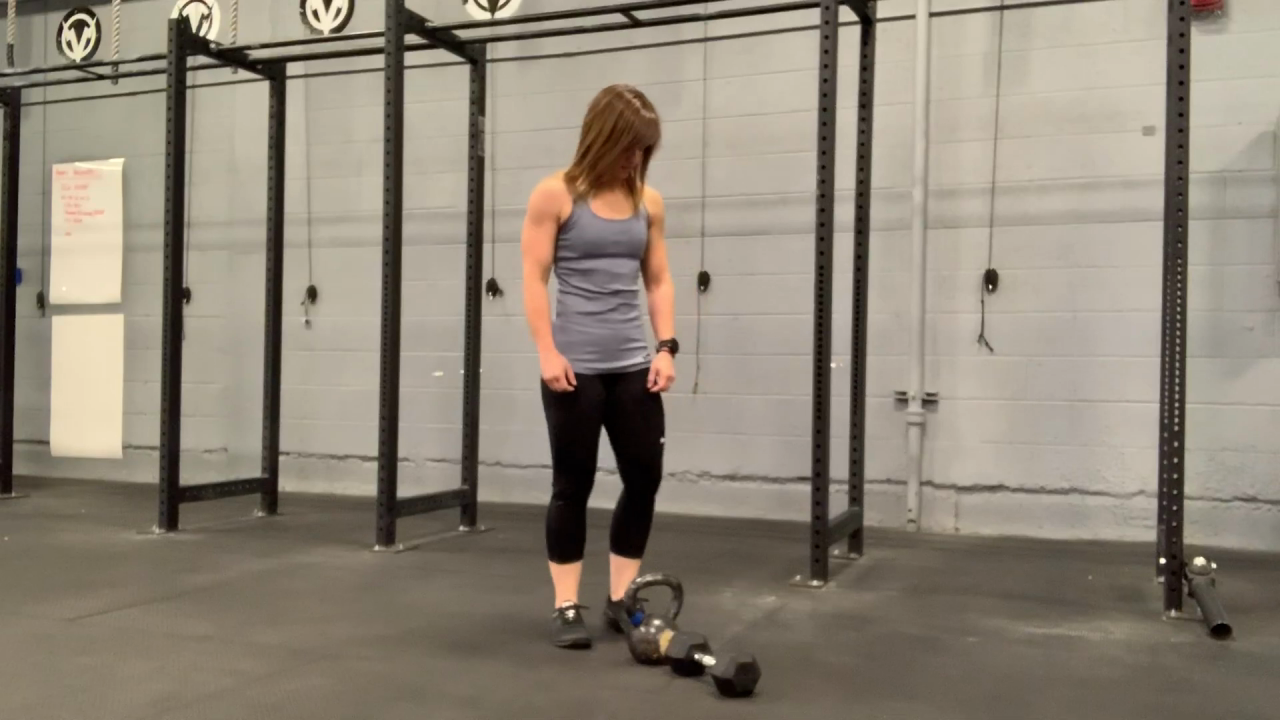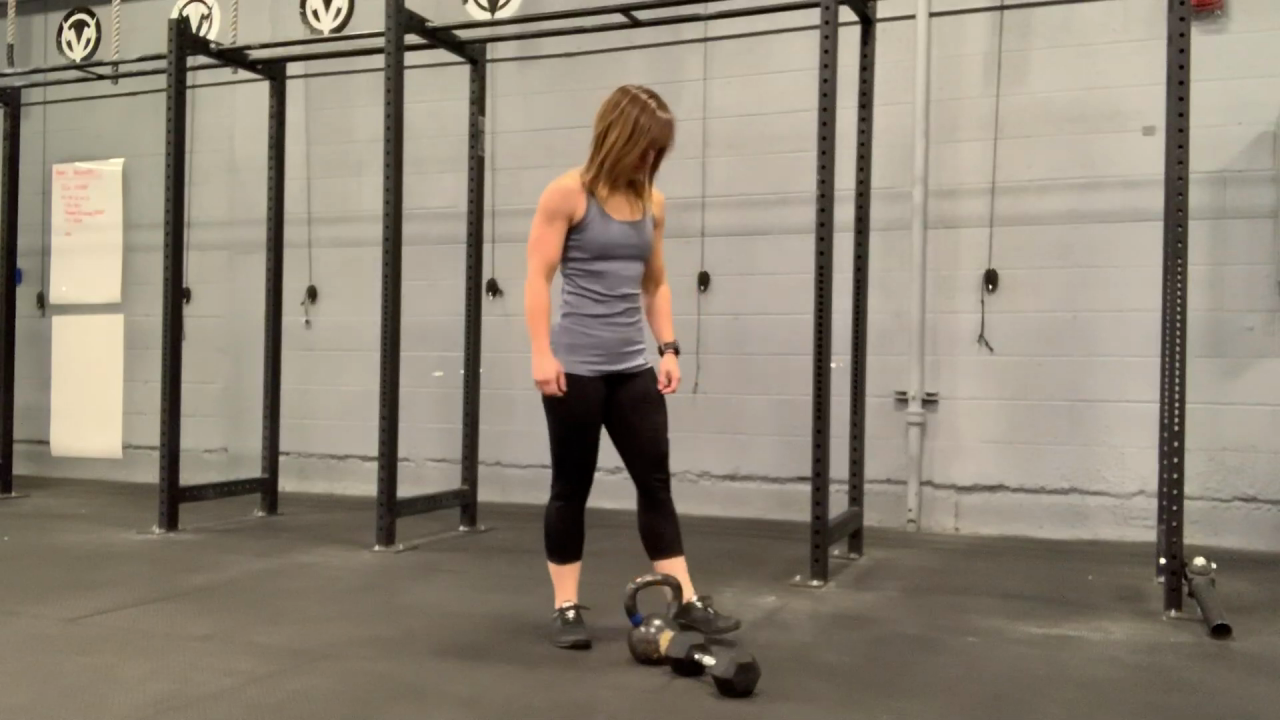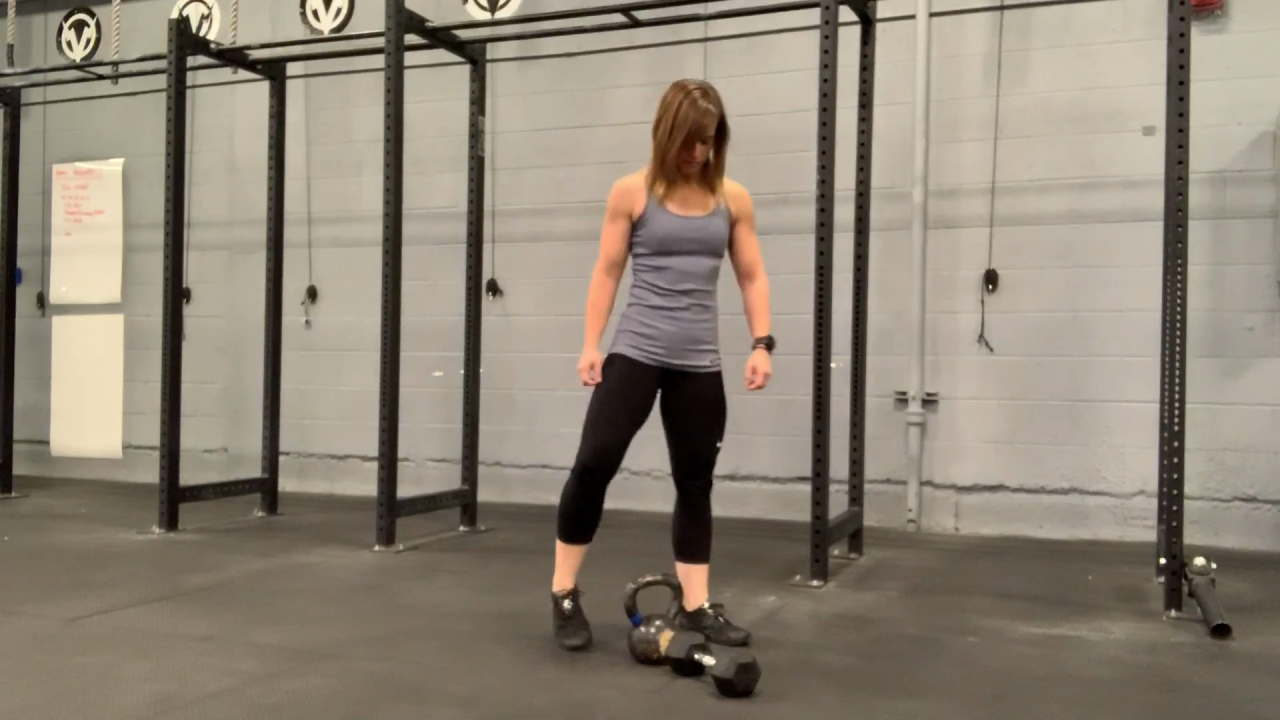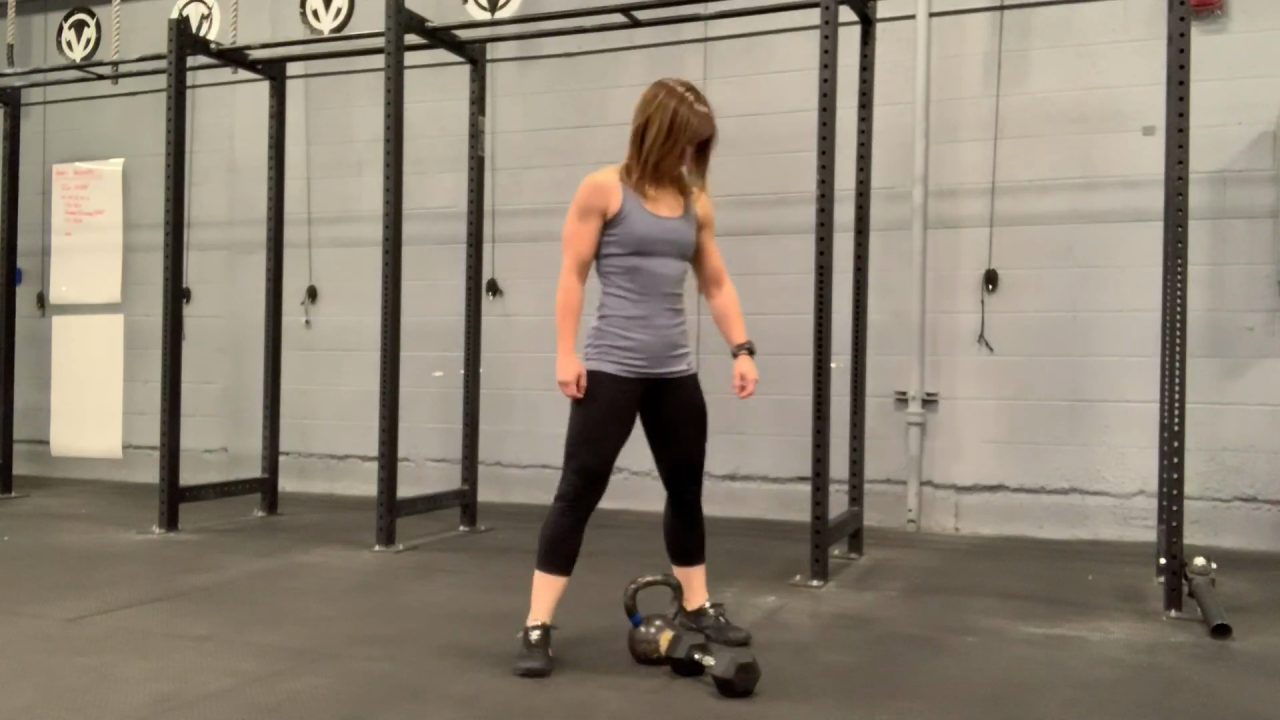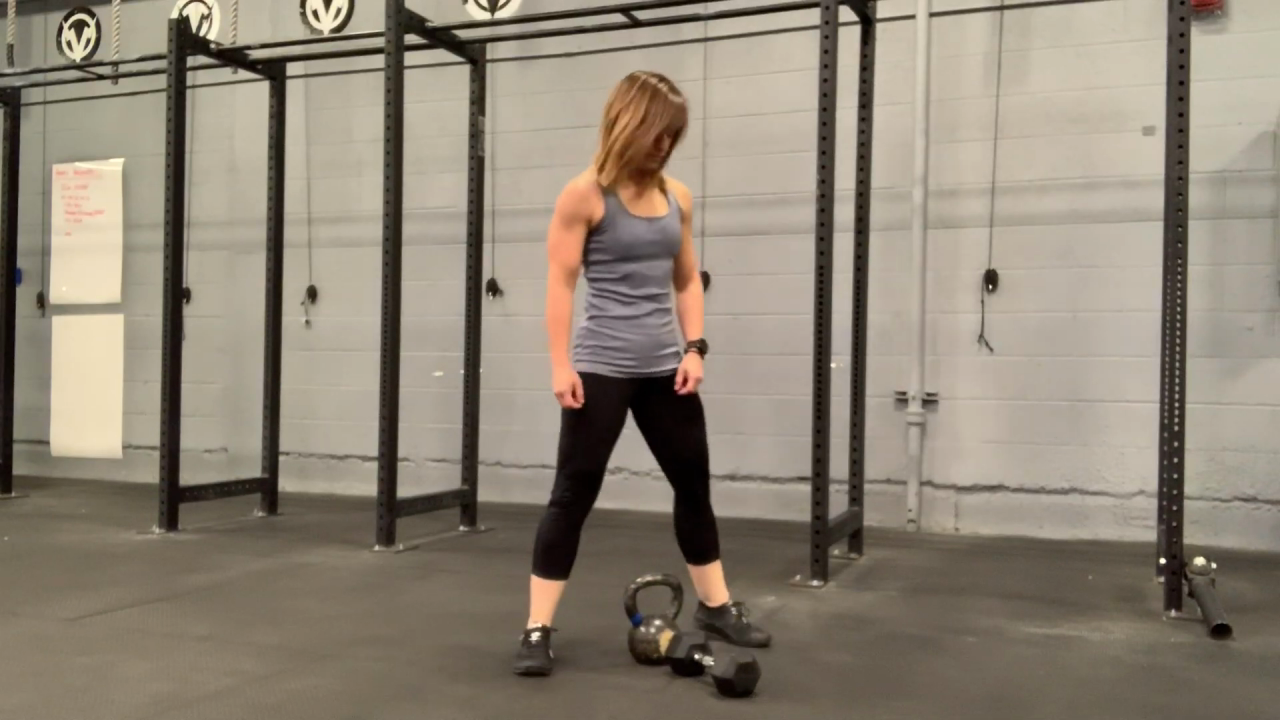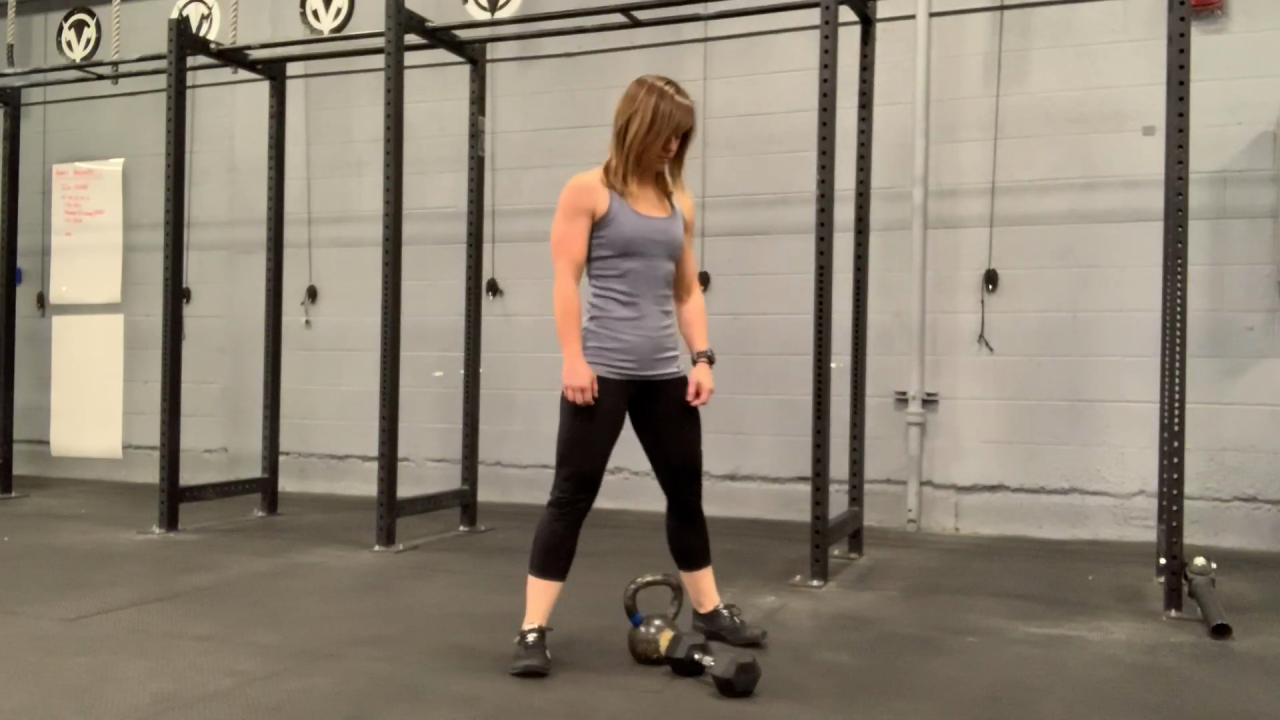
dt=0.5s
person 1, frame 1
left shoulder: (648, 200)
right shoulder: (555, 195)
left elbow: (659, 280)
right elbow: (534, 278)
left wrist: (665, 346)
right wrist: (547, 351)
left hip: (632, 364)
right hip: (575, 365)
left knee: (644, 479)
right knee: (573, 485)
left ankle: (621, 599)
right ankle: (566, 606)
person 1, frame 2
left shoulder: (651, 203)
right shoulder: (567, 195)
right elbow: (538, 277)
left wrist: (669, 349)
right wrist: (541, 353)
left hip: (633, 366)
right hip: (576, 365)
left knee: (655, 480)
right knee: (572, 486)
left ankle: (687, 600)
right ankle: (566, 606)
person 1, frame 3
left shoulder: (733, 198)
right shoulder: (632, 192)
left elbow: (752, 277)
right elbow: (607, 272)
left wrist: (761, 344)
right wrist: (590, 343)
left hip: (699, 363)
right hip: (636, 351)
left knee: (696, 484)
right knee: (594, 463)
left ankle: (697, 605)
right ankle: (564, 592)
person 1, frame 4
left shoulder: (696, 203)
right shoulder: (603, 190)
left elbow: (717, 283)
right elbow: (573, 277)
left wrist: (742, 349)
right wrist: (567, 353)
left hip: (674, 367)
right hip: (611, 366)
left knee: (686, 486)
right knee: (580, 487)
left ankle: (697, 606)
right ankle: (537, 627)
person 1, frame 5
left shoulder: (677, 196)
right shoulder: (585, 194)
right elbow: (561, 283)
left wrist: (695, 348)
right wrist: (561, 364)
left hip: (662, 365)
right hip: (603, 368)
left knee: (694, 483)
right knee: (574, 493)
left ankle: (716, 606)
right ankle: (537, 628)
person 1, frame 6
left shoulder: (680, 204)
right shoulder: (589, 189)
left elbow: (688, 291)
right elbow: (565, 277)
left wrist: (701, 359)
right wrist: (572, 358)
left hip: (664, 373)
right hip: (602, 369)
left knee: (686, 490)
right knee: (572, 494)
left ankle: (709, 609)
right ankle: (532, 630)
